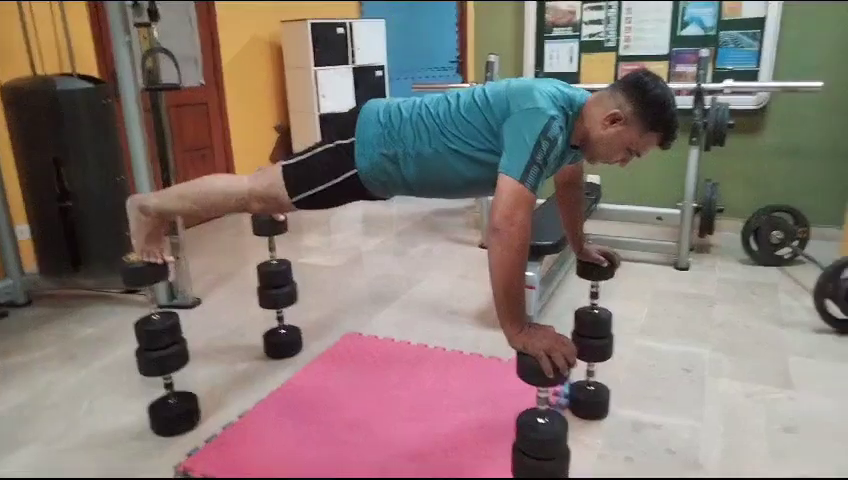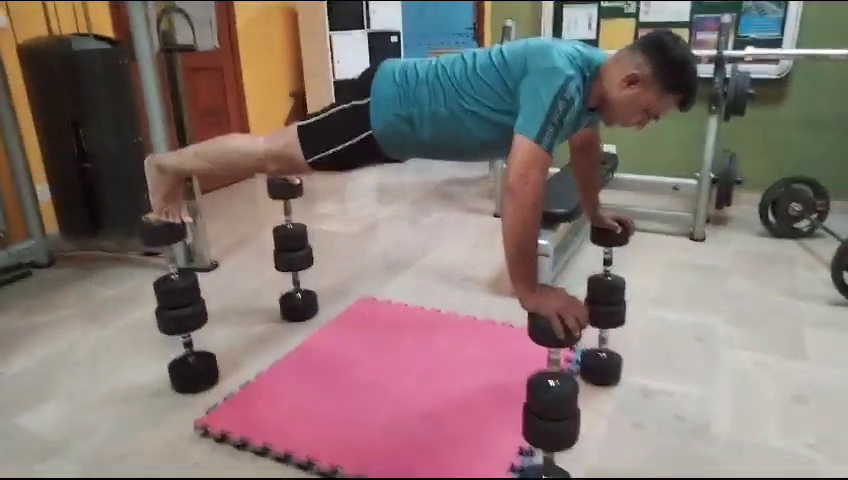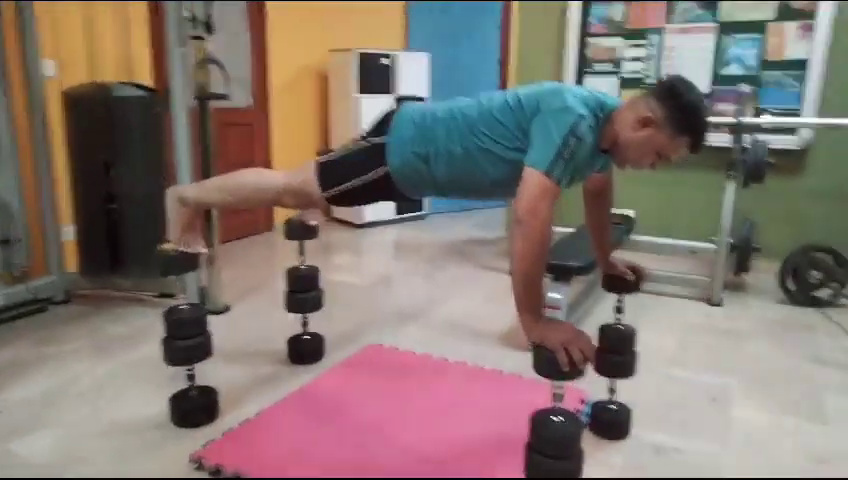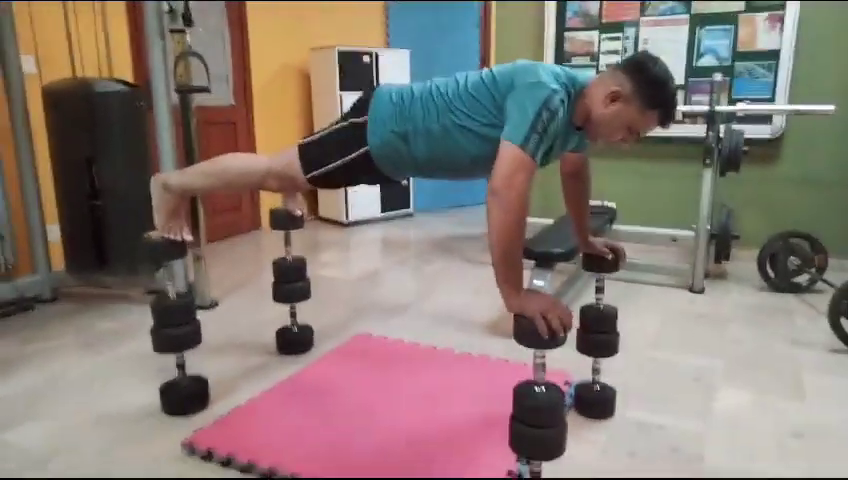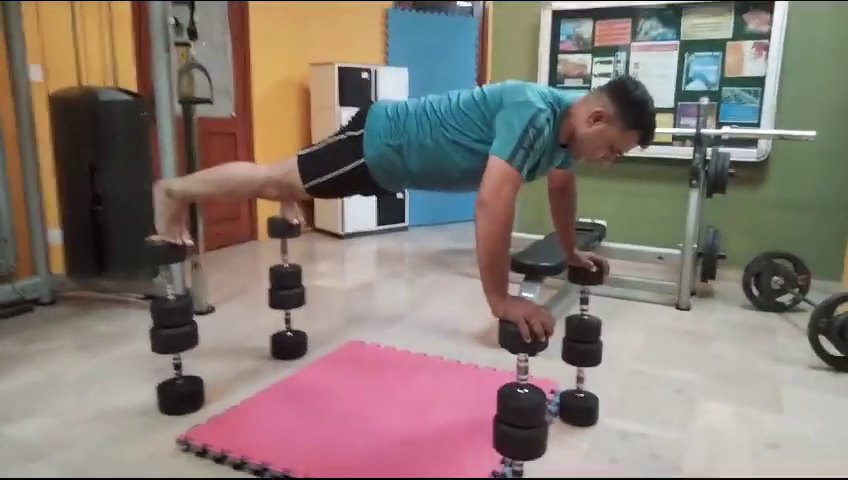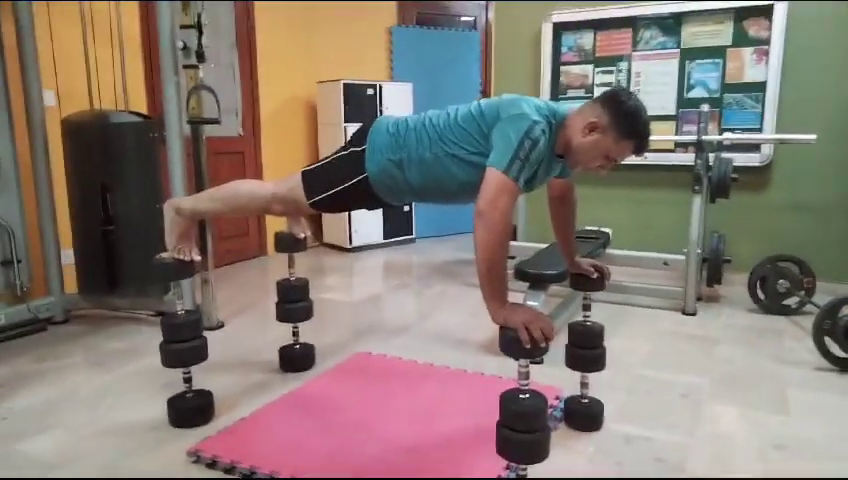
dt=0.3s
person 1, frame 1
left shoulder: (576, 113)
right shoulder: (544, 119)
left elbow: (568, 181)
right elbow: (508, 224)
left wrist: (580, 246)
right wrist: (516, 328)
left hip: (389, 144)
right hip: (372, 148)
right knee: (259, 192)
right ankle: (150, 205)
person 1, frame 2
left shoulder: (593, 74)
right shoulder: (561, 79)
left elbow: (584, 145)
right elbow: (522, 185)
left wrist: (594, 213)
right wrist: (528, 290)
left hip: (402, 109)
right hip: (390, 110)
right knee: (276, 154)
right ankle: (168, 165)
person 1, frame 3
left shoulder: (606, 123)
right shoulder: (573, 120)
left elbow: (597, 190)
right elbow: (529, 218)
left wrist: (605, 258)
right wrist: (534, 321)
left hip: (421, 155)
right hip: (406, 148)
right knee: (293, 188)
right ankle: (187, 197)
person 1, frame 4
left shoulder: (580, 104)
right shoulder: (547, 95)
left elbow: (574, 170)
right elbow: (506, 190)
left wrist: (586, 239)
right wrist: (514, 294)
left hip: (397, 138)
right hip: (385, 129)
right knee: (276, 170)
right ankle: (172, 184)
person 1, frame 5
left shoulder: (567, 123)
right shoulder: (534, 114)
left elbow: (561, 185)
right elbow: (493, 201)
left wrist: (571, 253)
right wrist: (500, 299)
left hip: (393, 155)
right hip: (381, 142)
right knee: (274, 178)
right ankle: (175, 191)
person 1, frame 6
left shoulder: (564, 135)
right shoulder: (531, 127)
left elbow: (561, 194)
right elbow: (491, 212)
left wrist: (572, 259)
right wrist: (500, 307)
left hip: (394, 167)
right hip: (381, 159)
right knee: (283, 194)
right ankle: (183, 208)
